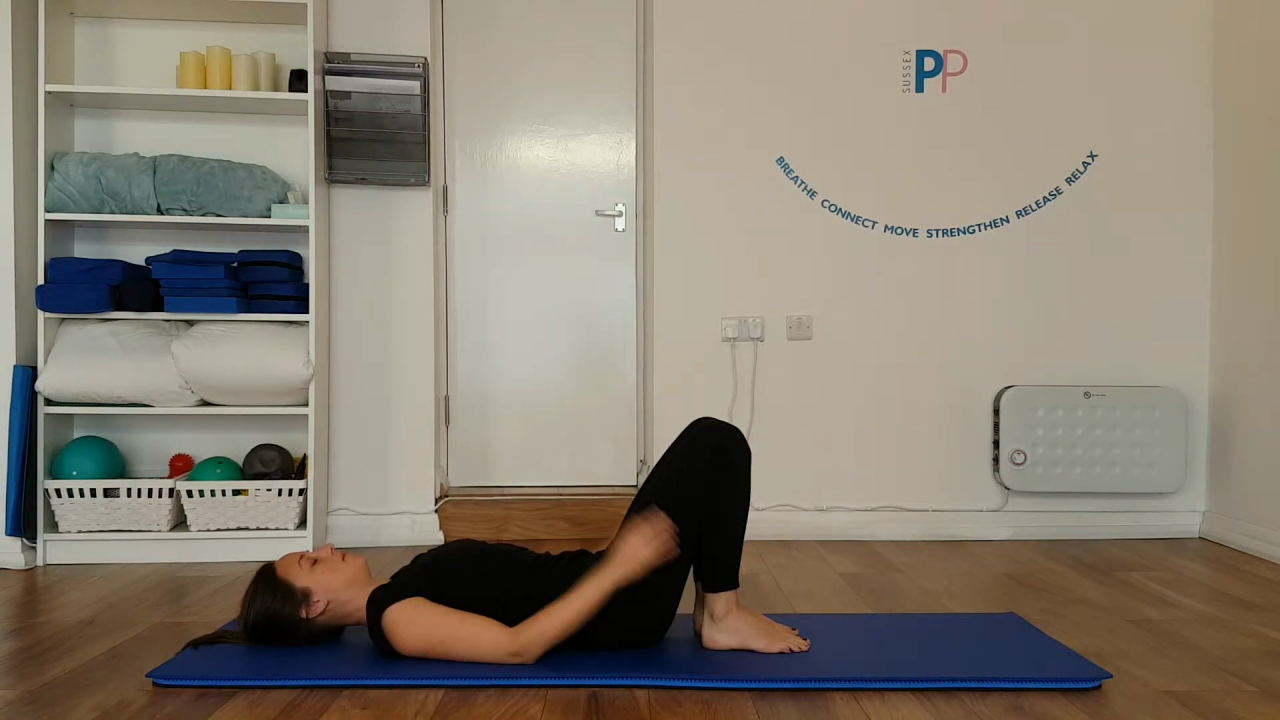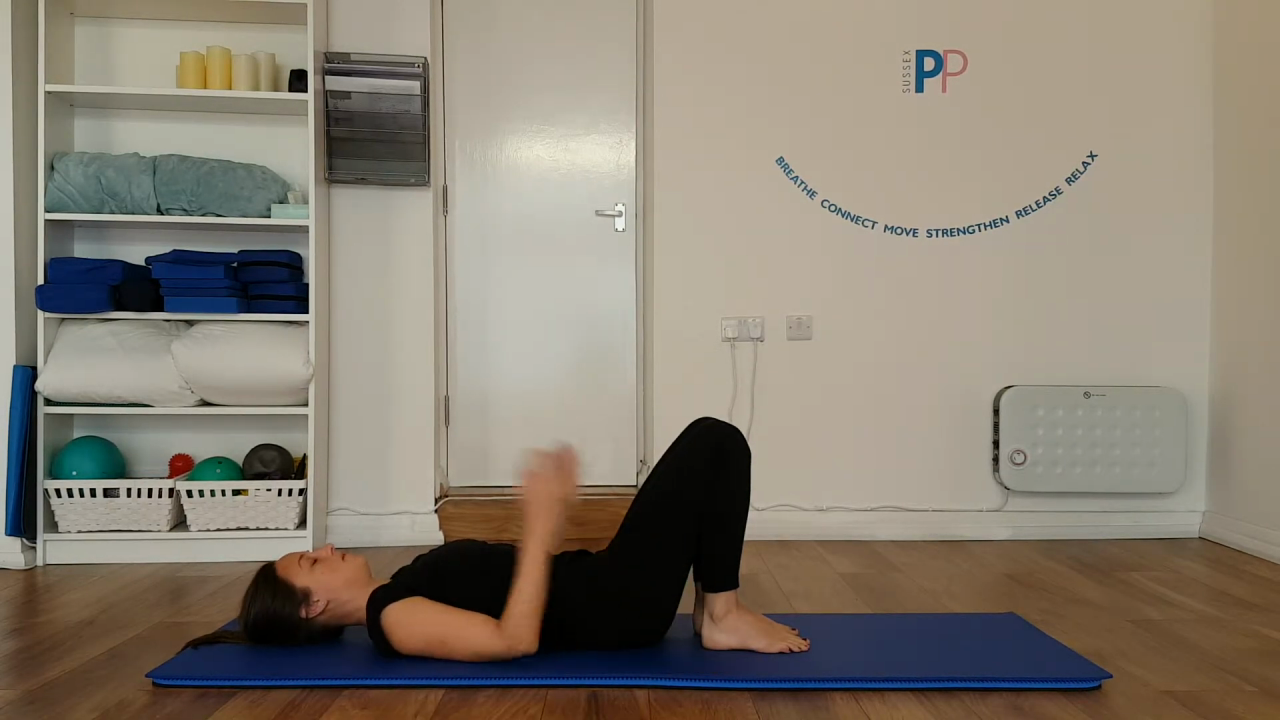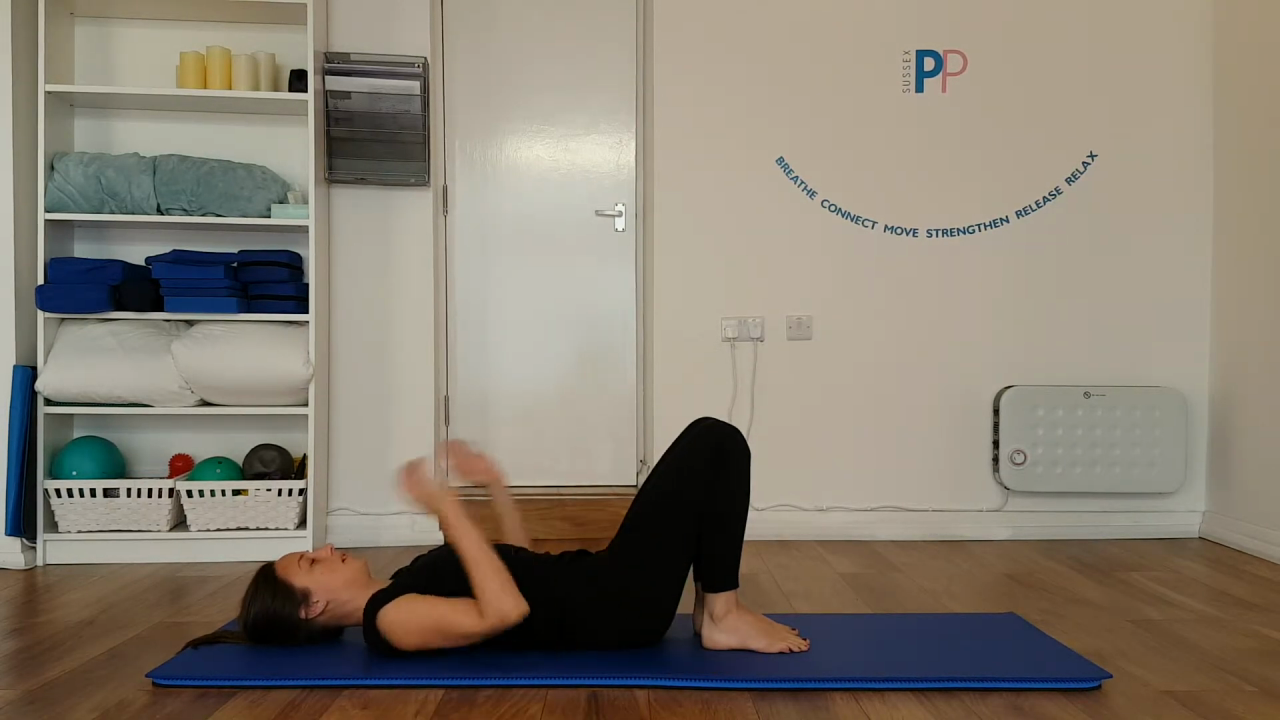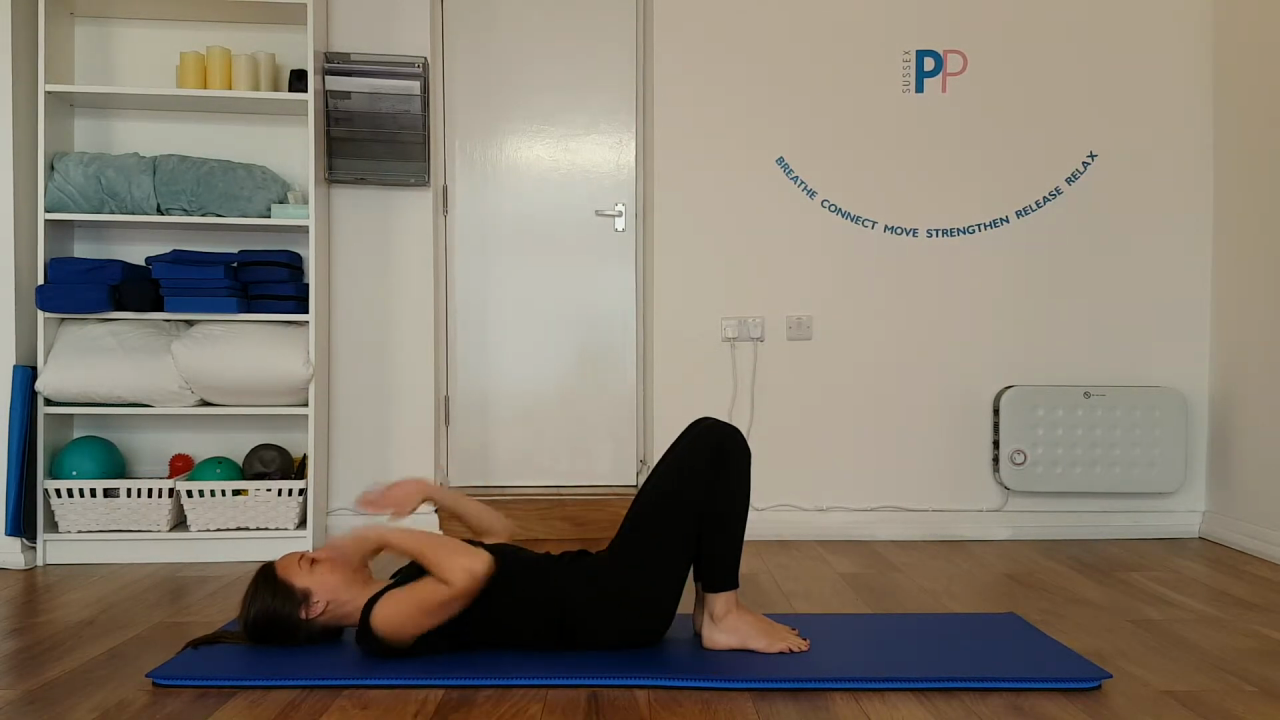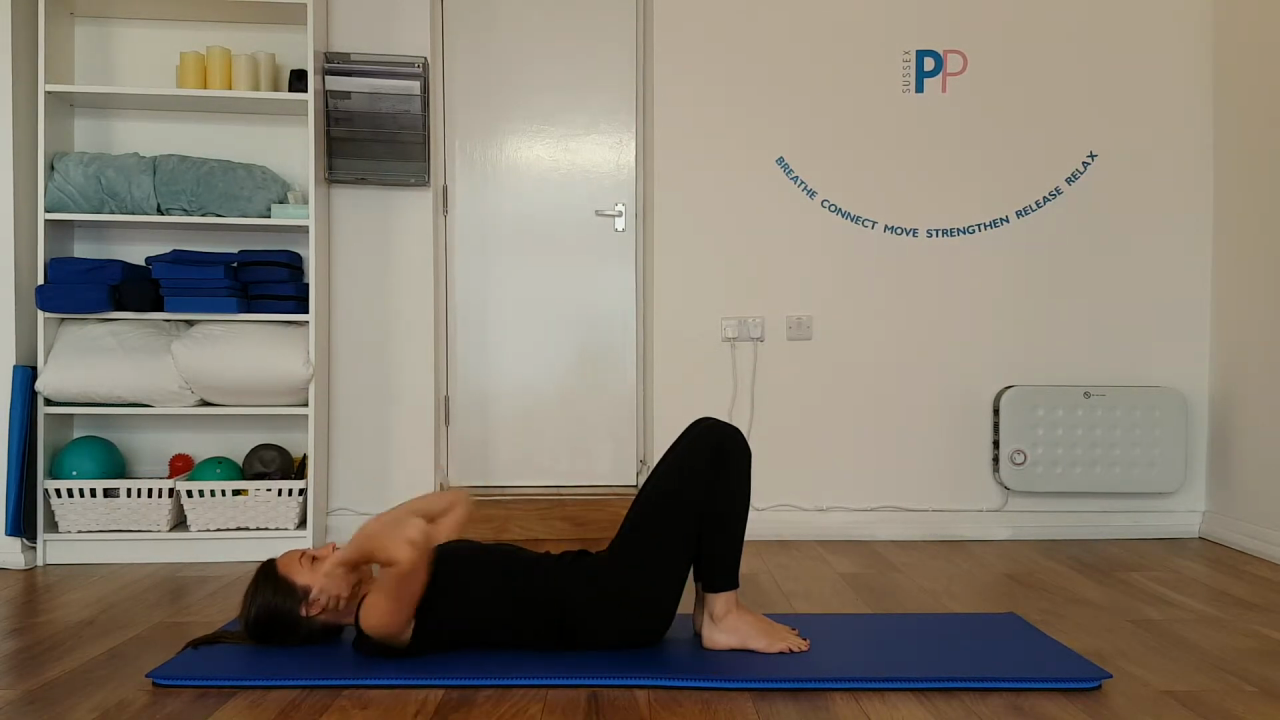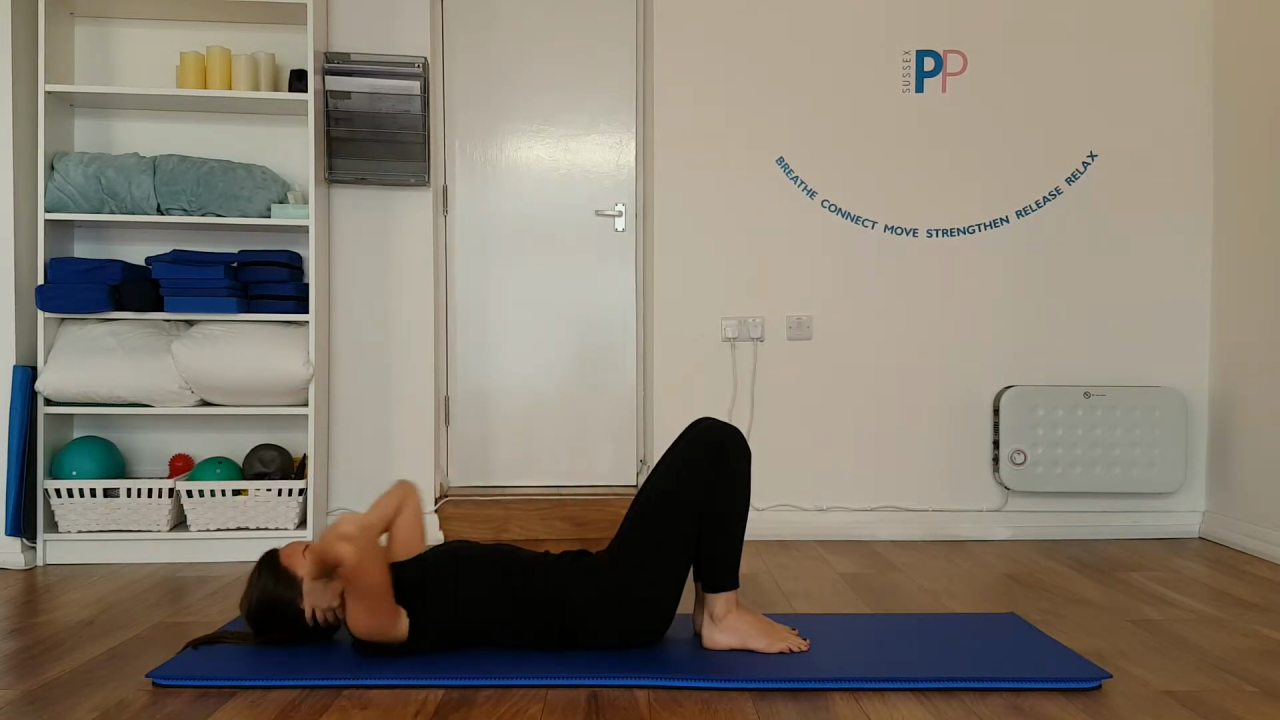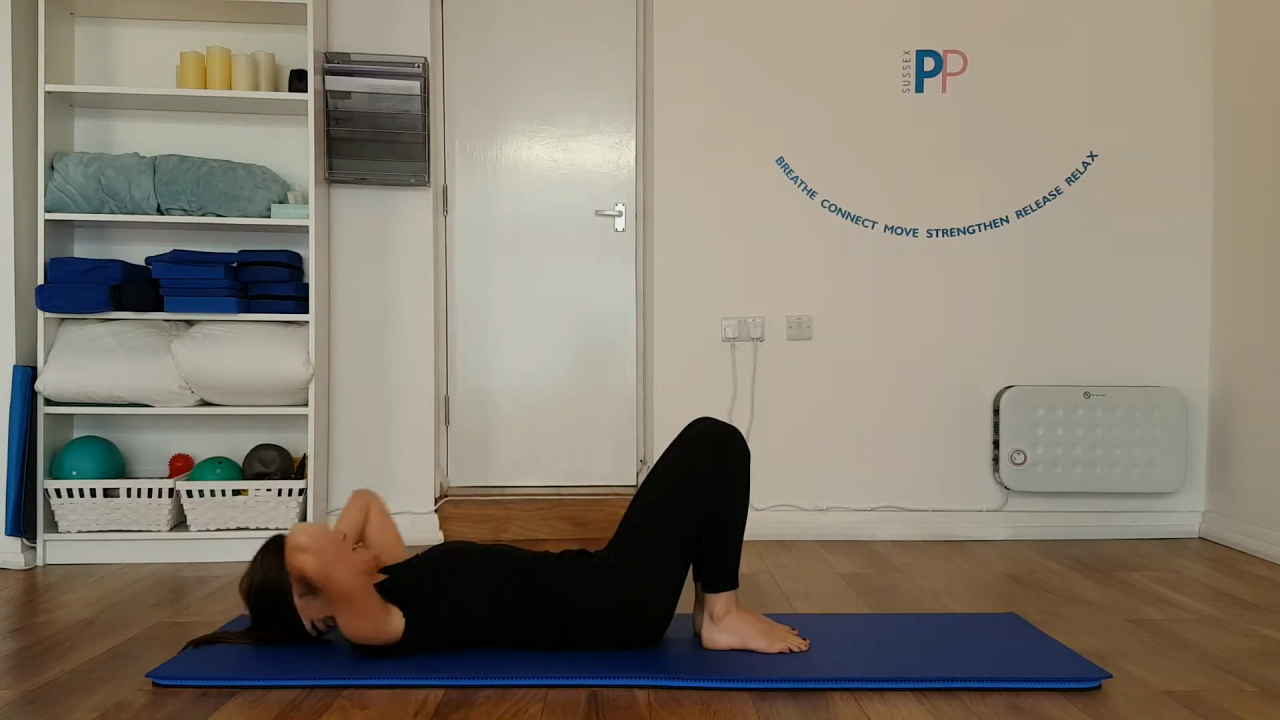
dt=0.1s
person 1, frame 1
left shoulder: (398, 598)
right shoulder: (395, 623)
right elbow: (518, 644)
left wrist: (607, 568)
right wrist: (614, 571)
left hip: (599, 587)
right hip: (616, 607)
left knee: (713, 439)
right knee: (715, 444)
left ankle: (714, 612)
right ankle: (720, 618)
person 1, frame 2
left shoulder: (400, 598)
right shoulder: (395, 621)
right elbow: (518, 639)
left wrist: (542, 516)
right wrist: (541, 526)
left hip: (596, 591)
right hip: (612, 612)
left knee: (710, 439)
right knee: (715, 444)
left ankle: (716, 610)
right ankle: (723, 618)
person 1, frame 3
left shoulder: (399, 599)
right shoulder: (393, 622)
right elbow: (507, 613)
left wrist: (494, 485)
right wrist: (449, 513)
left hip: (583, 589)
right hip: (611, 612)
left knee: (711, 439)
right knee: (714, 444)
left ankle: (715, 610)
right ankle: (723, 618)
person 1, frame 4
left shoulder: (397, 594)
right shoulder: (390, 622)
left elbow: (498, 533)
right elbow: (476, 571)
left wrist: (434, 493)
right wrist: (383, 535)
left hip: (594, 589)
right hip: (611, 611)
left knee: (711, 440)
right knee: (714, 444)
left ankle: (715, 610)
right ankle: (723, 618)
person 1, frame 5
left shoulder: (403, 592)
right shoulder: (384, 621)
left elbow: (454, 505)
right elbow: (407, 544)
left wrist: (402, 516)
right wrist: (358, 548)
left hip: (591, 587)
right hip: (610, 611)
left knee: (713, 439)
right knee: (715, 443)
left ankle: (716, 610)
right ankle: (722, 618)
person 1, frame 6
left shoulder: (392, 586)
right shoulder: (376, 620)
left elbow: (404, 494)
right elbow: (348, 552)
left wrist: (344, 542)
right wrist: (329, 554)
left hip: (590, 589)
right hip: (610, 612)
left knee: (711, 440)
right knee: (715, 444)
left ankle: (716, 610)
right ankle: (724, 619)
person 1, frame 7
left shoulder: (388, 587)
right shoulder: (371, 622)
left elbow: (366, 500)
right elbow: (326, 557)
left wrist: (332, 543)
right wrist: (320, 555)
left hip: (585, 586)
right hip: (606, 613)
left knee: (710, 439)
right knee: (713, 443)
left ankle: (714, 609)
right ankle: (722, 618)
